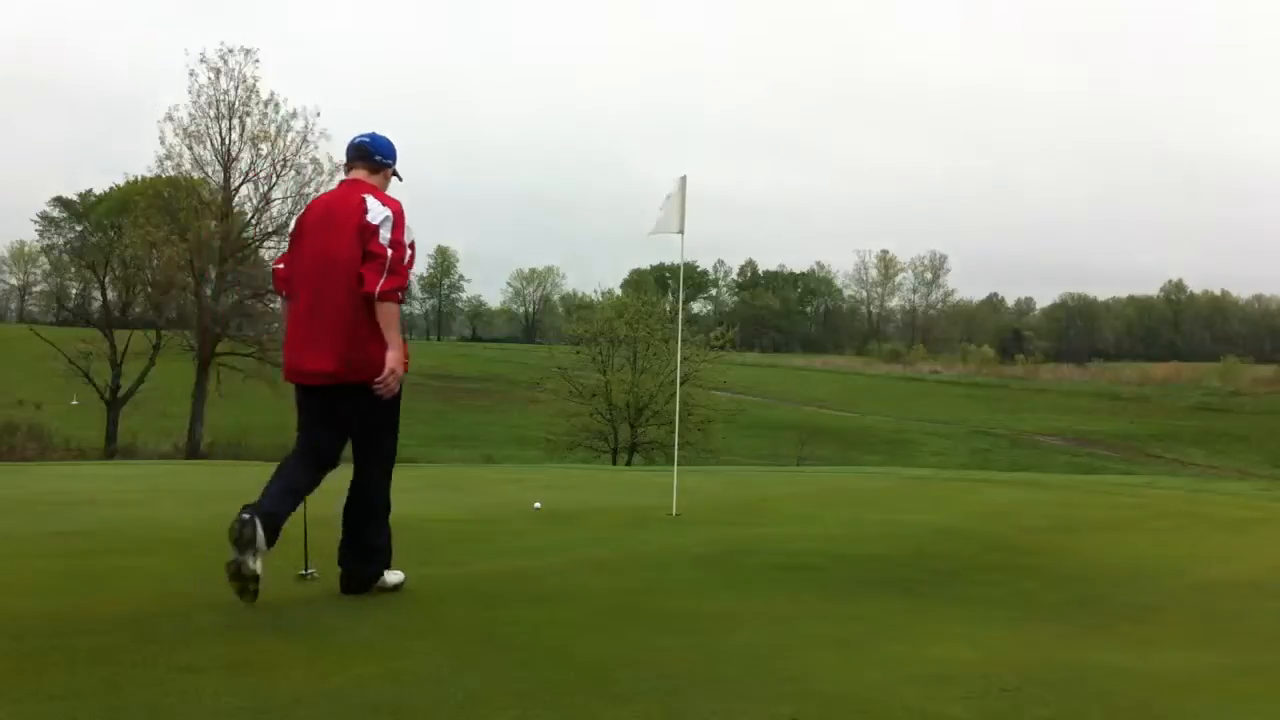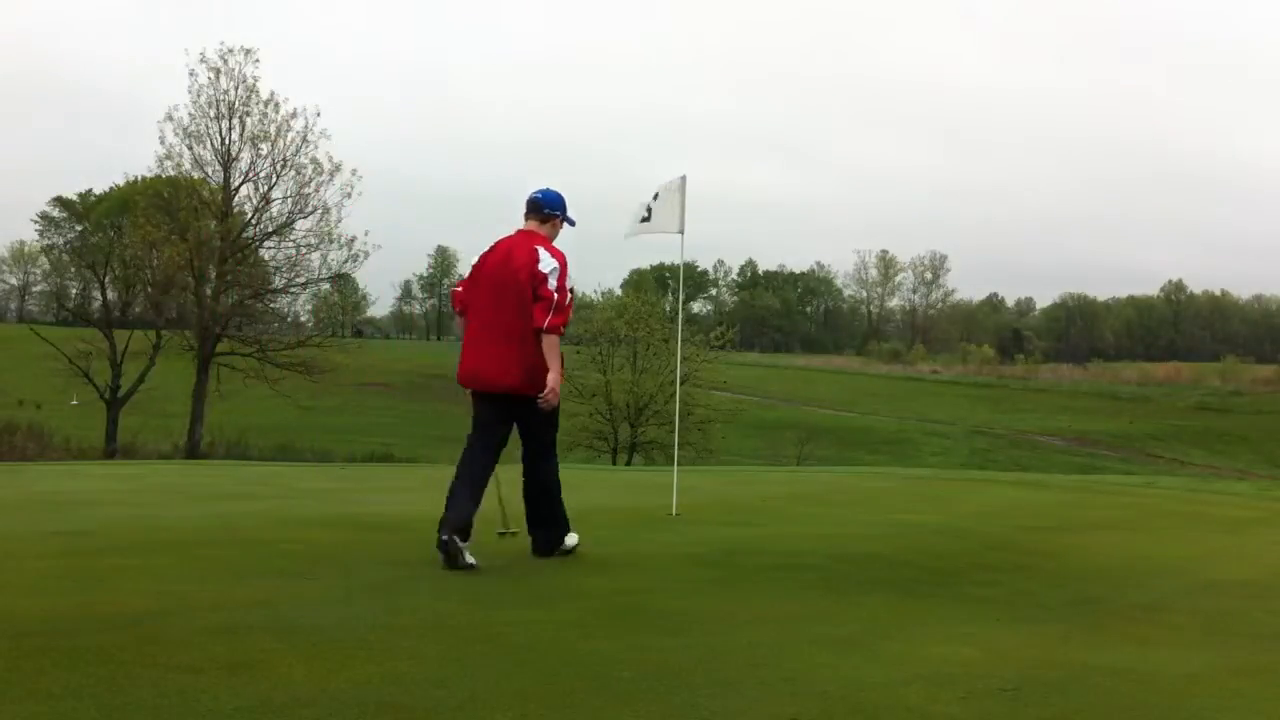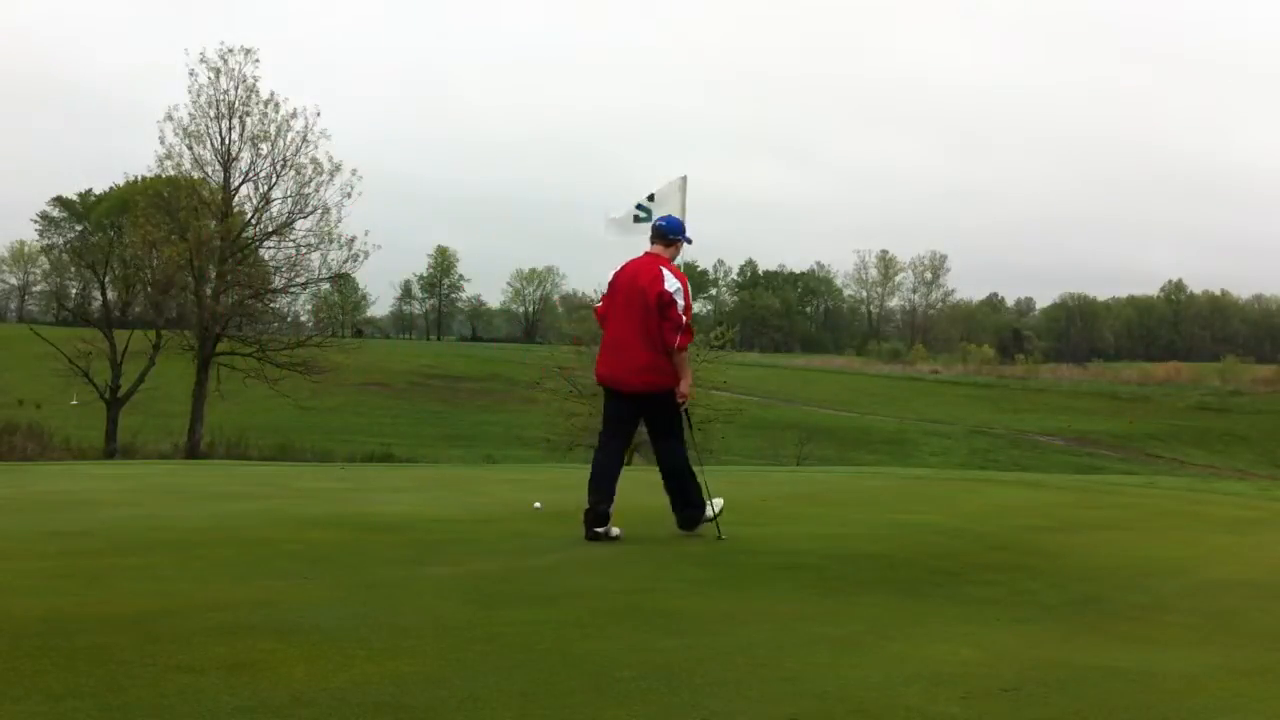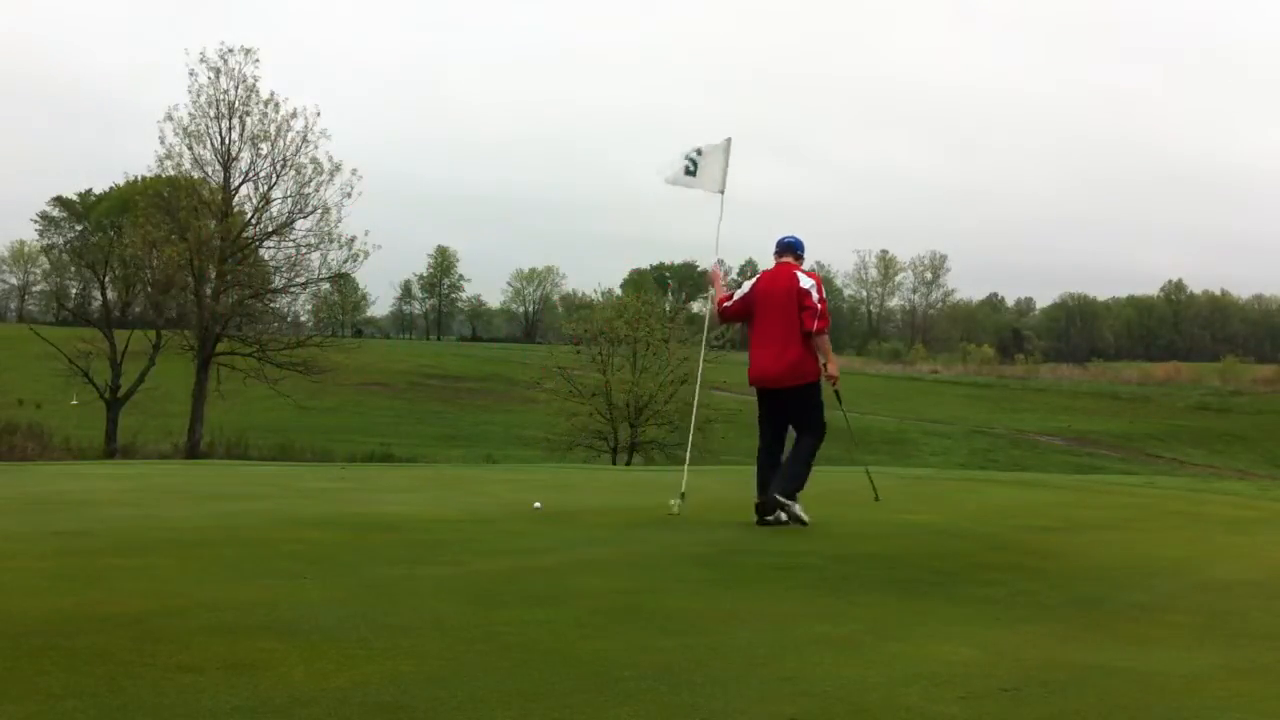
dt=1s
person 1, frame 1
left shoulder: (310, 210)
right shoulder: (383, 209)
left elbow: (288, 286)
right elbow: (385, 284)
left wrist: (303, 346)
right wrist: (395, 348)
left hip: (309, 355)
right hip: (367, 359)
left knee: (312, 454)
right knee: (374, 463)
left ankle: (258, 521)
right ankle: (365, 569)
person 1, frame 2
left shoulder: (490, 253)
right shoulder: (549, 257)
left elbow: (463, 308)
right elbow: (550, 320)
left wrist: (476, 355)
right wrist: (554, 372)
left hip: (482, 371)
right hip: (529, 374)
left knee: (480, 450)
right knee: (540, 454)
left ankle: (453, 528)
right ankle: (549, 536)
person 1, frame 3
left shoulder: (622, 272)
right shoulder: (671, 278)
left elbow: (603, 316)
right elbow: (678, 334)
right wrist: (685, 378)
left hip: (616, 373)
right hip: (655, 376)
left knee: (611, 443)
right knee: (669, 444)
left ankle: (597, 520)
right ankle: (691, 512)
person 1, frame 4
left shoulder: (756, 282)
right shoulder: (807, 280)
left elbow: (726, 311)
right elbow: (816, 325)
left wrist: (718, 285)
right wrist: (829, 360)
left hip: (764, 373)
right hip: (799, 372)
left knee: (770, 439)
right knee: (811, 431)
left ankle: (767, 508)
right ankle: (785, 491)
